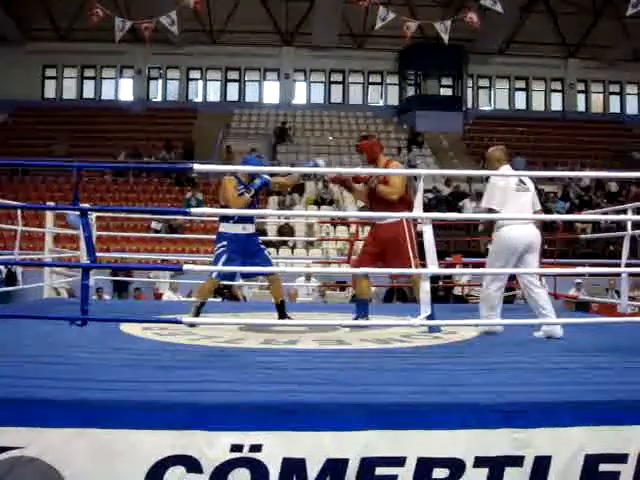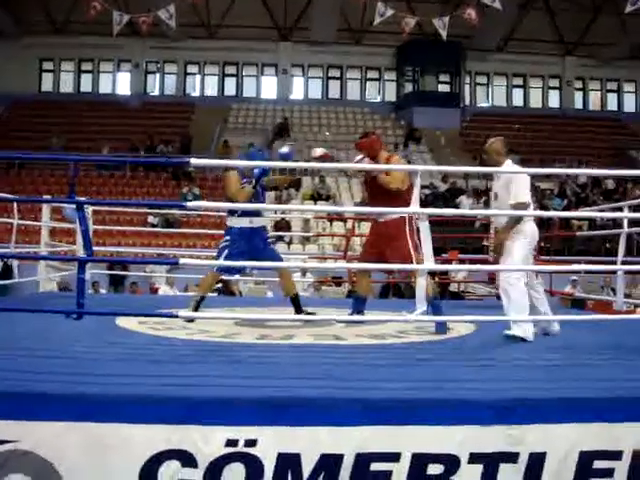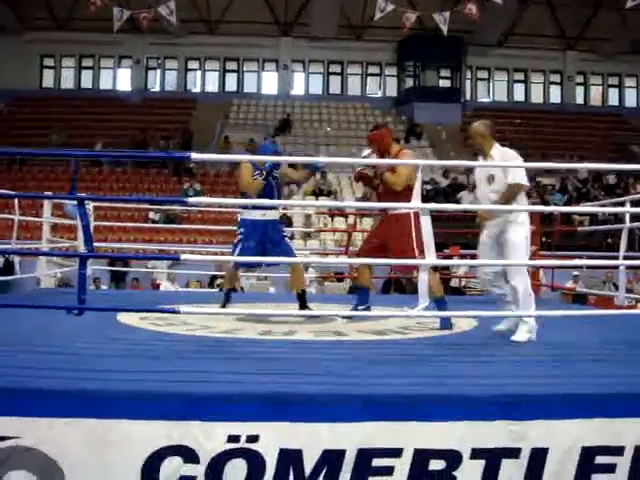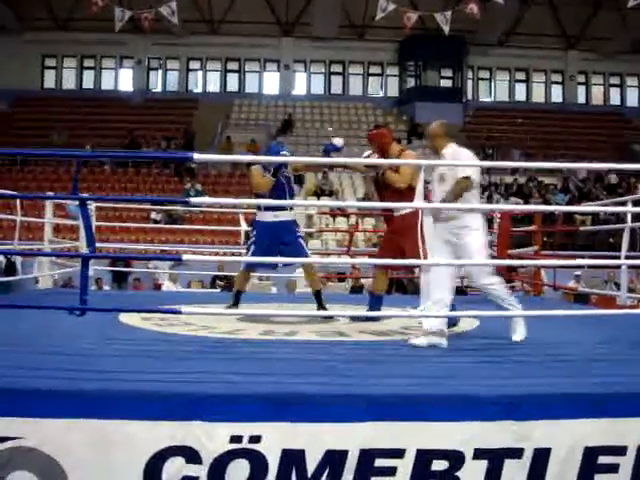
dt=0.3s
person 1, frame 1
left shoulder: (497, 178)
right shoulder: (525, 179)
left elbow: (491, 211)
right elbow: (537, 211)
left hip: (509, 234)
right hip: (530, 232)
left knee: (493, 280)
right knee: (532, 282)
left ankle: (491, 323)
right ankle: (551, 326)
person 1, frame 2
left shoulder: (514, 173)
right shoulder: (503, 175)
left elbow: (522, 206)
left wrist: (504, 232)
right wrist: (500, 236)
left hip: (520, 232)
right hip: (514, 233)
left knee: (509, 279)
right knee: (529, 280)
left ankle: (522, 327)
right ankle: (548, 323)
person 1, frame 3
left shoulder: (509, 156)
right shoulder: (479, 163)
left elbow: (517, 186)
left wrist: (491, 208)
right wrist: (483, 214)
left hip: (514, 221)
right hip: (491, 222)
left knee: (516, 273)
right knee: (486, 272)
left ankle: (527, 325)
right ankle: (515, 312)
person 1, frame 4
left shoulder: (463, 156)
right shoulder: (440, 164)
left elbow: (465, 183)
left wrist: (439, 204)
left hip: (467, 225)
right hip: (443, 226)
left knee: (482, 277)
right knee: (437, 277)
left ankle: (515, 313)
right ankle: (434, 330)
person 2, frame 1
left shoulder: (394, 167)
left elbow: (395, 194)
right elbow: (366, 199)
left wrist: (371, 182)
right wrist: (346, 183)
left hip: (398, 225)
right hip: (379, 227)
right knee: (360, 269)
right ankle: (362, 315)
person 2, frame 2
left shoulder: (396, 162)
right shoulder: (373, 165)
left elbow: (394, 184)
left wrist: (373, 171)
left hip: (400, 222)
right hip: (380, 223)
left knee: (416, 266)
left ankle: (437, 313)
right ankle: (357, 311)
person 2, frame 3
left shoulder: (406, 156)
right shoulder: (387, 160)
left elbow: (398, 184)
left wrist: (377, 168)
right wrist: (367, 178)
left hip: (407, 217)
right hip: (389, 217)
right knee: (364, 256)
left ankle: (444, 313)
right ankle: (362, 305)
person 2, frame 4
left shoulder: (408, 156)
right shoulder: (387, 159)
left elbow: (401, 182)
left wrist: (381, 168)
left hip: (412, 217)
right hip: (395, 219)
right knee: (381, 264)
right ankle: (373, 309)
person 3, frame 1
left shoulder: (257, 180)
right shoulder: (229, 181)
left elbow: (284, 183)
right elbow: (236, 205)
right wrist: (254, 188)
left hip: (250, 236)
right hip: (229, 237)
left knee: (272, 274)
right knee: (217, 278)
left ankle: (282, 315)
right ankle: (195, 313)
person 3, frame 2
left shoulder: (261, 175)
right shoulder: (233, 175)
left elbow: (282, 182)
right elbow: (240, 198)
right wrist: (255, 179)
left hip: (258, 230)
right hip: (237, 231)
left knee: (282, 268)
right knee: (218, 271)
left ankle: (298, 309)
right ankle: (194, 308)
person 3, frame 3
left shoulder: (278, 167)
right shoulder: (246, 167)
left elbow: (299, 178)
right elbow: (250, 191)
left wrist: (311, 169)
right wrist: (266, 172)
left hip: (273, 223)
right hip: (250, 223)
left knee: (294, 262)
right knee: (236, 264)
left ankle: (303, 304)
right ankle: (226, 300)
person 3, frame 4
left shoulder: (288, 165)
right shoulder: (257, 169)
right elbow: (263, 189)
right wrist: (276, 170)
left hip: (287, 223)
right hip: (264, 224)
left knee: (307, 263)
right knee: (249, 265)
left ankle: (320, 304)
right ankle: (235, 301)
